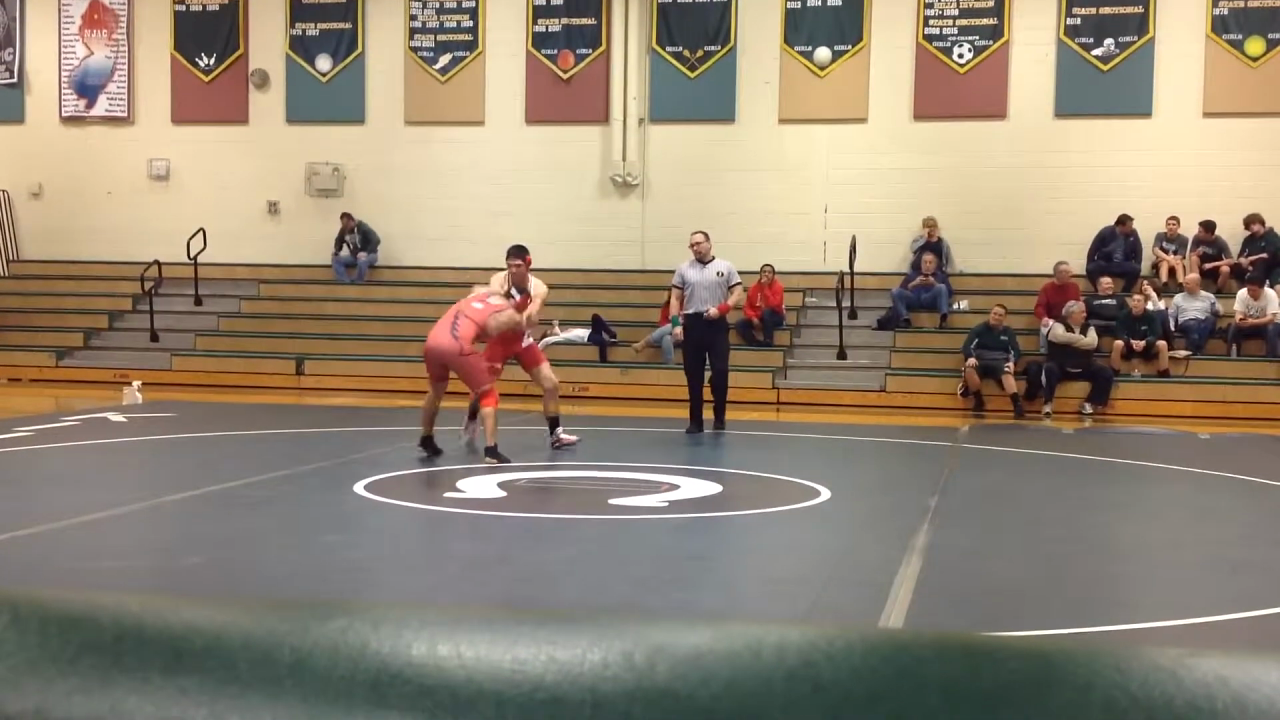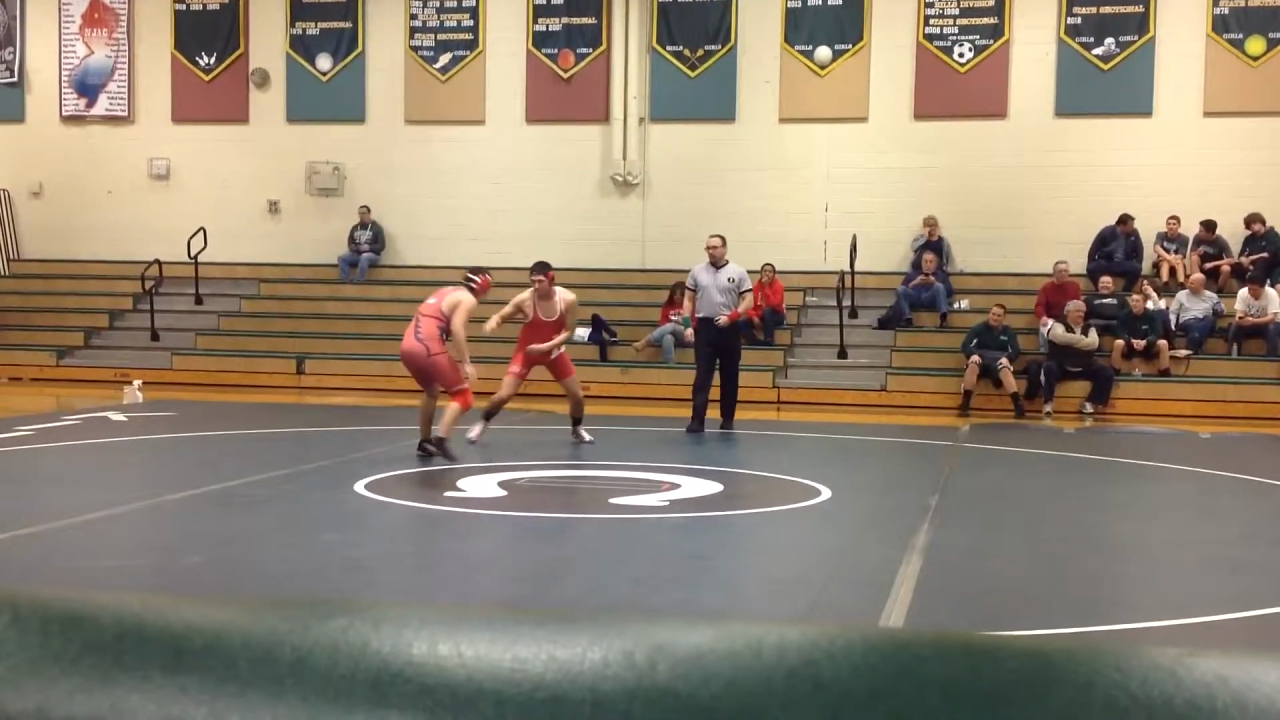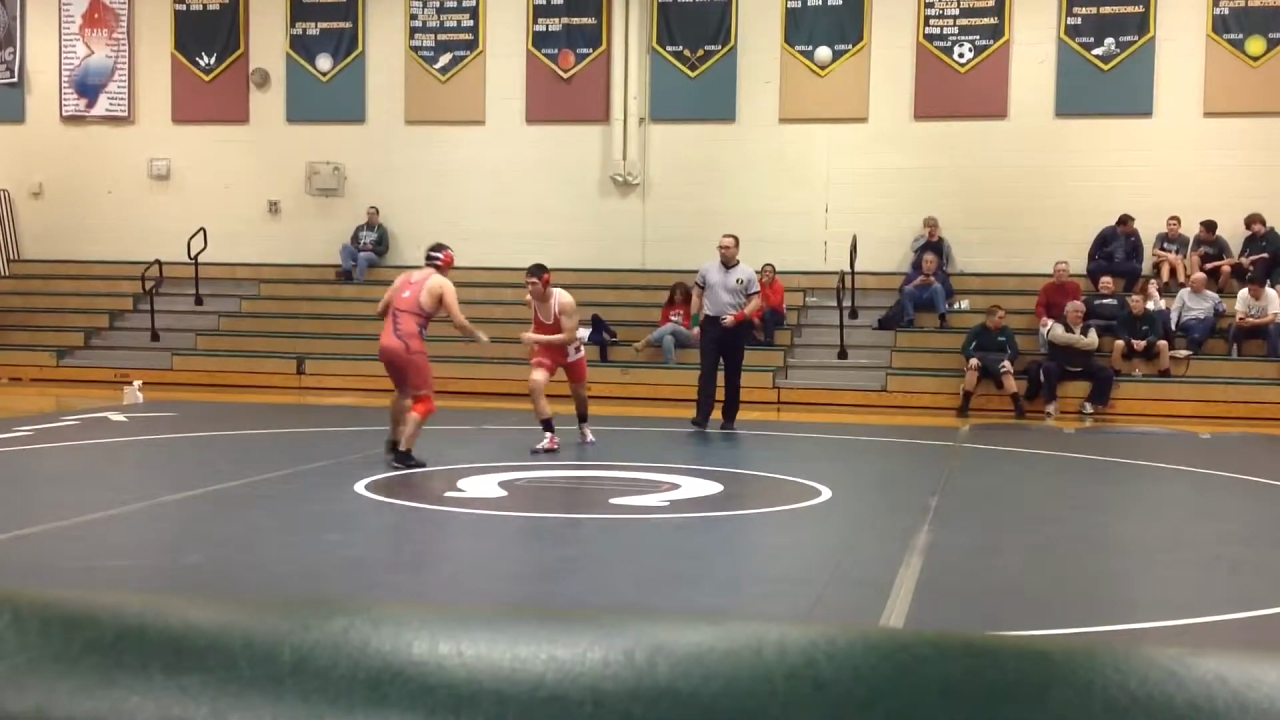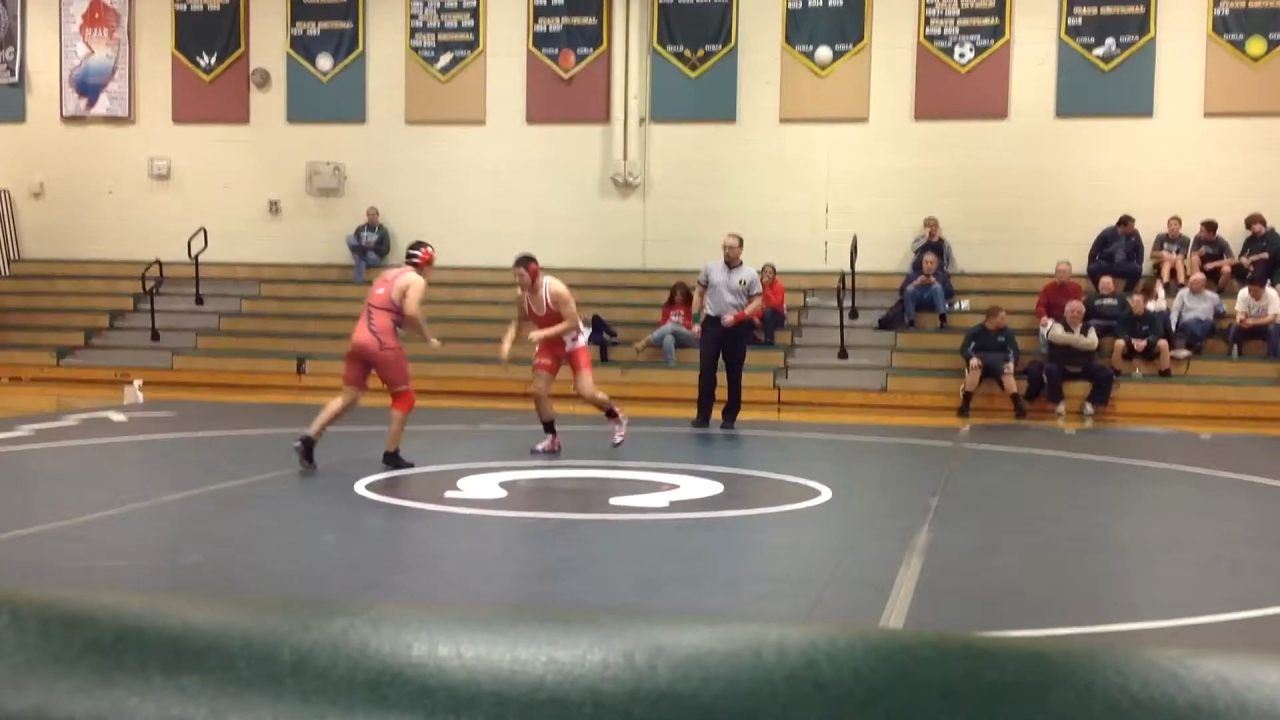
dt=0.3s
person 1, frame 1
left shoulder: (482, 293)
right shoulder: (513, 316)
right elbow: (523, 331)
left hip: (433, 343)
right hip: (457, 348)
left knee: (437, 390)
right knee: (488, 395)
left ankle: (427, 440)
right ankle: (491, 451)
person 1, frame 2
left shoulder: (444, 292)
right shoulder: (468, 299)
right elbow: (457, 329)
right wrist: (466, 363)
left hip: (407, 347)
right hip: (429, 349)
left knee: (431, 392)
right knee: (462, 395)
left ankle: (425, 443)
right ankle: (438, 440)
person 1, frame 3
left shoulder: (403, 278)
right shoulder: (443, 284)
left elbow: (380, 310)
right elbow: (459, 321)
right wrist: (479, 336)
left hip: (386, 345)
right hip: (409, 347)
left knee: (403, 393)
right knee: (424, 401)
left ankle: (394, 442)
right ankle: (403, 454)
person 1, frame 4
left shoulder: (386, 275)
right shoulder: (416, 280)
right elbow: (411, 312)
right wrist: (428, 338)
left hip: (360, 341)
right hip: (383, 345)
left knee: (349, 396)
right knee: (404, 398)
left ankle: (308, 440)
right ankle: (391, 455)
person 2, frame 1
left shoulder: (726, 267)
right shoulder: (683, 269)
left elbow: (738, 294)
right elbow: (675, 299)
left wrist: (720, 310)
right wrist: (675, 323)
left hip: (717, 325)
right hip: (692, 324)
left knee: (720, 371)
right knee: (693, 375)
left ankle: (719, 416)
right ankle: (695, 422)
person 2, frame 2
left shoulder: (738, 272)
right shoulder: (697, 271)
left elbow: (748, 300)
right elbow: (688, 300)
left wrist: (731, 317)
right wrist: (688, 325)
left hip: (729, 329)
right hip: (704, 327)
left knee: (729, 376)
right knee: (702, 375)
left ankle: (728, 418)
right ankle: (697, 420)
person 2, frame 3
left shoulder: (747, 273)
right shoulder: (707, 269)
left elbow: (756, 302)
right elbow: (697, 296)
left wrist: (736, 318)
right wrist: (695, 323)
left hip: (735, 328)
right hip: (710, 324)
left knee: (732, 375)
right knee: (707, 371)
left ankle: (729, 419)
right ankle: (702, 415)
person 2, frame 4
left shoulder: (750, 274)
right shoulder: (710, 268)
left elbow: (757, 303)
right elbow: (698, 294)
left wrist: (737, 317)
right wrist: (696, 321)
left hip: (736, 328)
right hip: (711, 324)
left knee: (734, 375)
right knee: (706, 371)
left ankle: (729, 418)
right ankle: (702, 416)
person 3, frame 1
left shoulder: (539, 288)
right shoulder: (499, 279)
left elbow: (532, 319)
right elbow: (490, 293)
left hip: (523, 341)
right hip: (499, 340)
left knee: (550, 385)
left ankle: (556, 434)
right ankle: (471, 422)
person 3, frame 2
left shoulder: (568, 299)
right shoulder: (524, 299)
left elbow: (569, 332)
right elbow: (500, 316)
left wrist: (548, 346)
right wrist: (492, 323)
left hip: (554, 350)
right hip: (526, 349)
left knee: (577, 395)
right knee: (504, 394)
left ankle: (577, 429)
right ankle: (483, 423)
person 3, frame 3
left shoulder: (564, 301)
right shoulder: (532, 300)
left elbow: (569, 337)
left wrist: (537, 338)
right wrist: (533, 342)
left hip: (571, 351)
right hip: (546, 349)
left knee: (579, 395)
right knee: (535, 385)
left ankle: (583, 426)
right ankle: (551, 438)
person 3, frame 4
left shoulder: (556, 289)
right shoulder: (522, 294)
left elbow: (573, 323)
right elbow: (519, 321)
left wrist: (543, 334)
right wrist: (507, 342)
left hip: (573, 341)
right hip: (548, 344)
left knee: (587, 393)
right knee: (539, 391)
left ankle: (616, 417)
right ankle: (551, 438)
